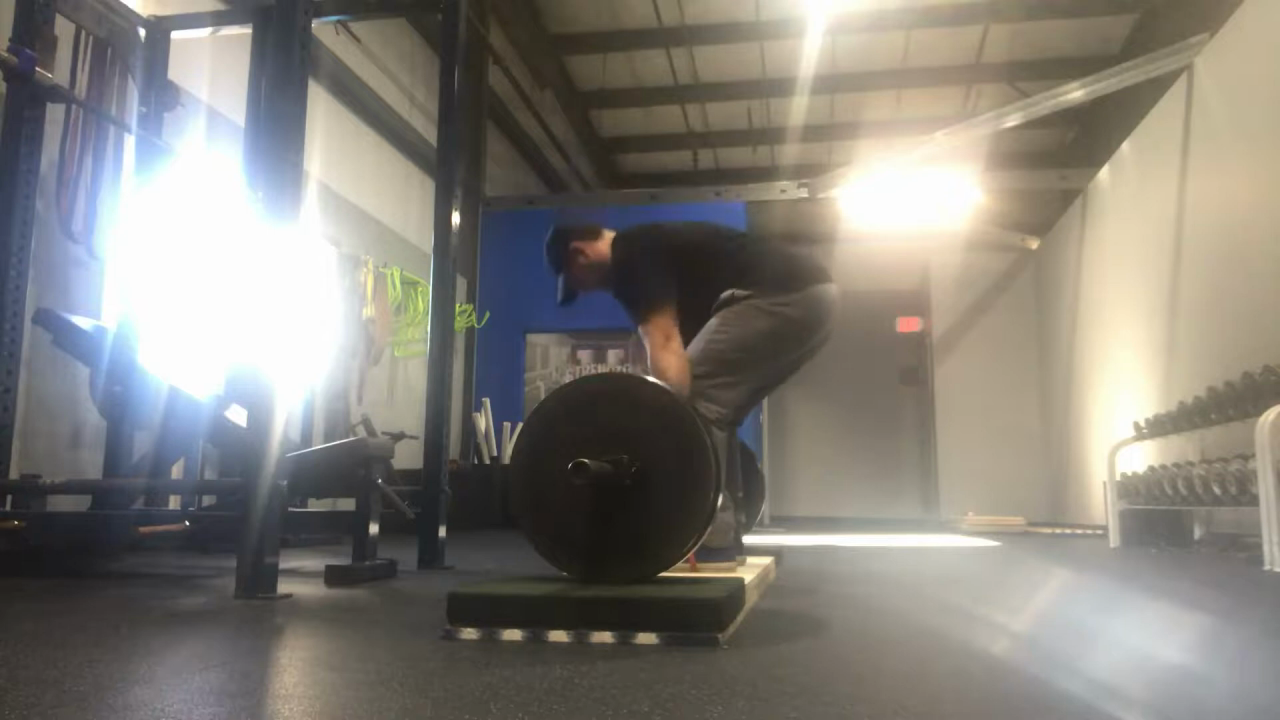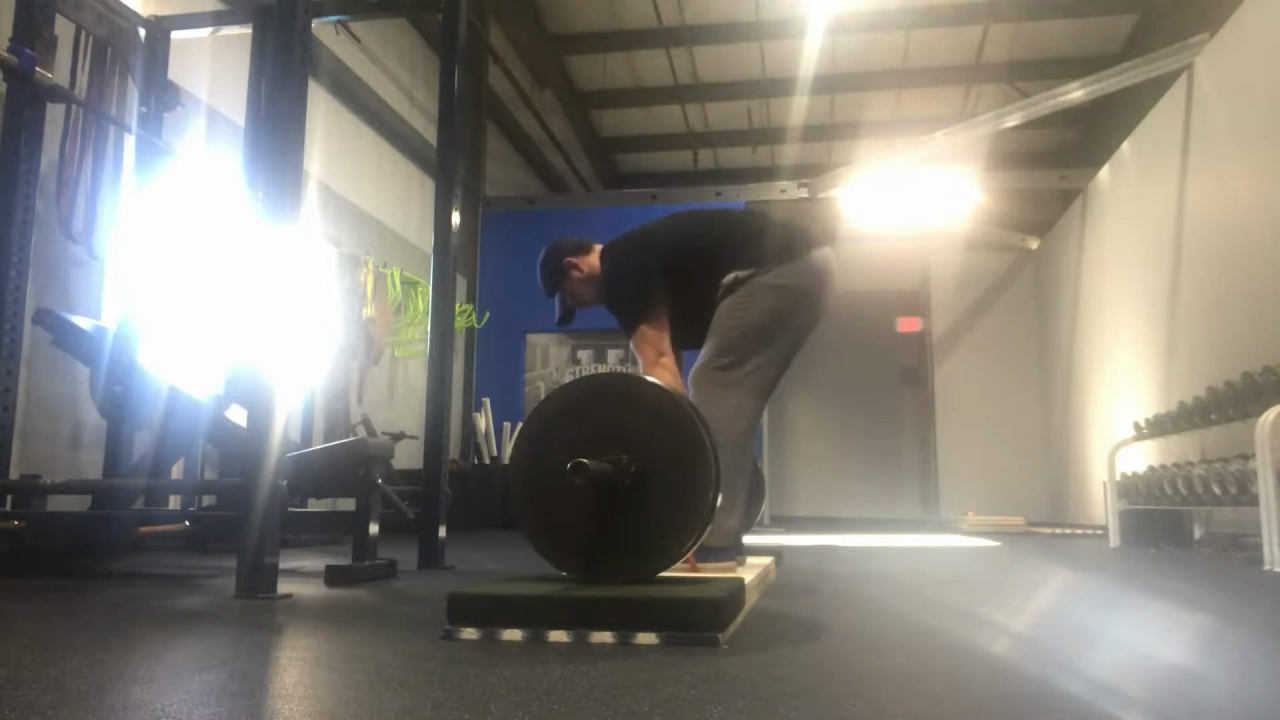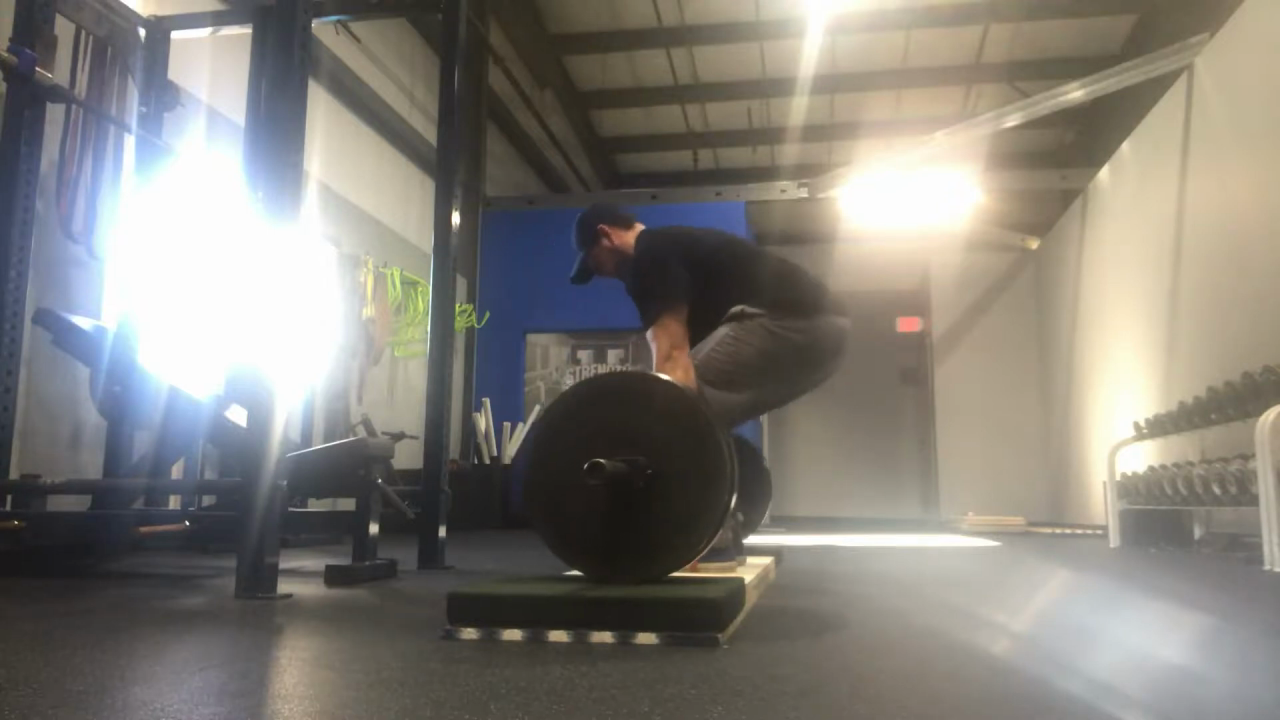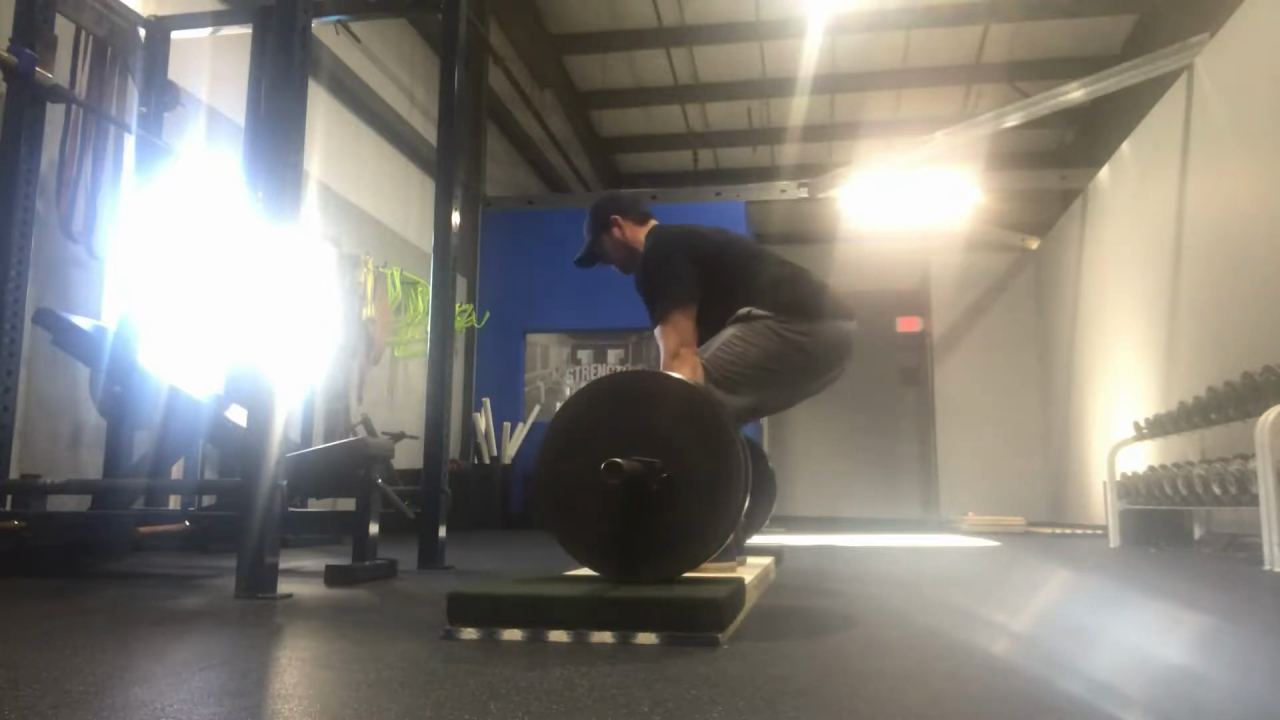
dt=0.5s
person 1, frame 1
left shoulder: (631, 256)
right shoulder: (646, 248)
left elbow: (666, 346)
right elbow: (672, 345)
left hip: (783, 296)
right hip: (810, 295)
left knee: (692, 401)
right knee: (709, 404)
left ankle: (710, 543)
right ankle: (724, 538)
person 1, frame 2
left shoulder: (622, 267)
right shoulder: (638, 259)
left elbow: (659, 362)
right elbow: (666, 360)
left hip: (781, 266)
right hip: (805, 261)
left knee: (717, 391)
right knee: (725, 394)
left ankle: (713, 541)
right ankle: (721, 536)
person 1, frame 3
left shoulder: (649, 256)
right shoulder: (671, 248)
left elbow: (671, 354)
right elbow: (685, 351)
left hip: (791, 320)
right hip: (822, 323)
left ankle: (707, 543)
right ankle: (720, 536)
person 1, frame 4
left shoulder: (659, 253)
right shoulder: (681, 244)
left elbow: (680, 354)
right elbow: (691, 352)
left hip: (799, 325)
right hip: (828, 327)
